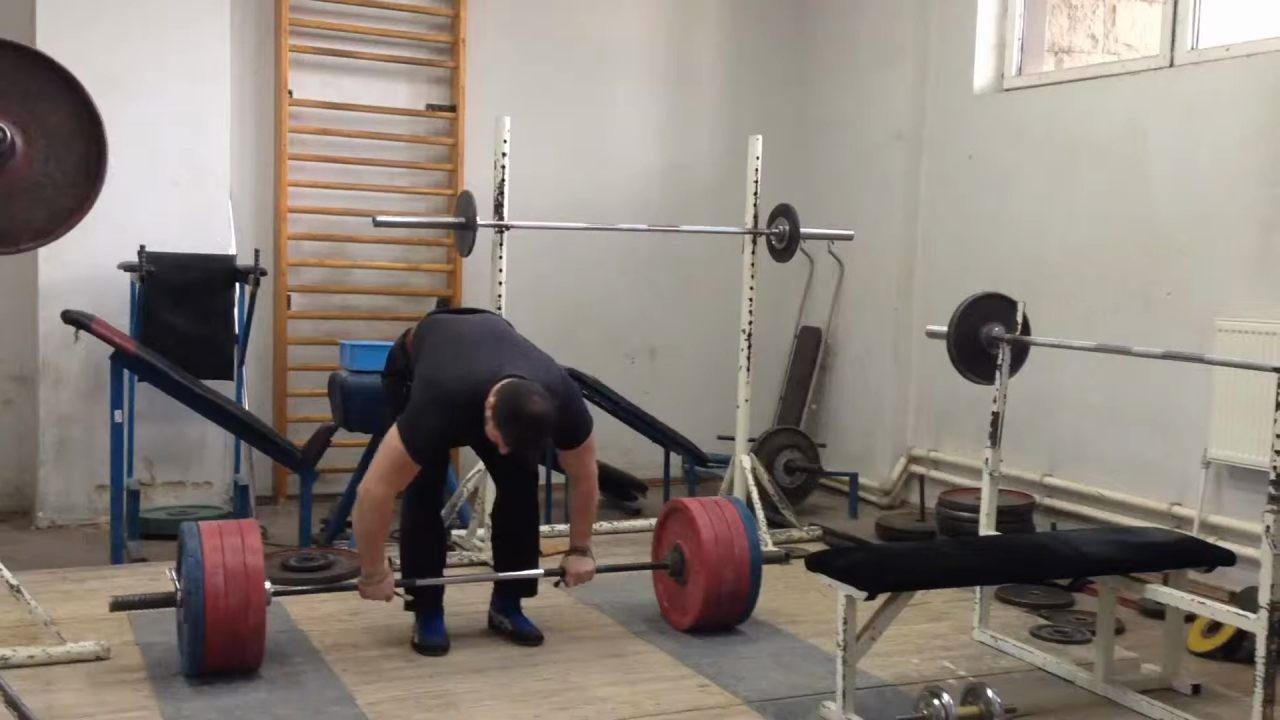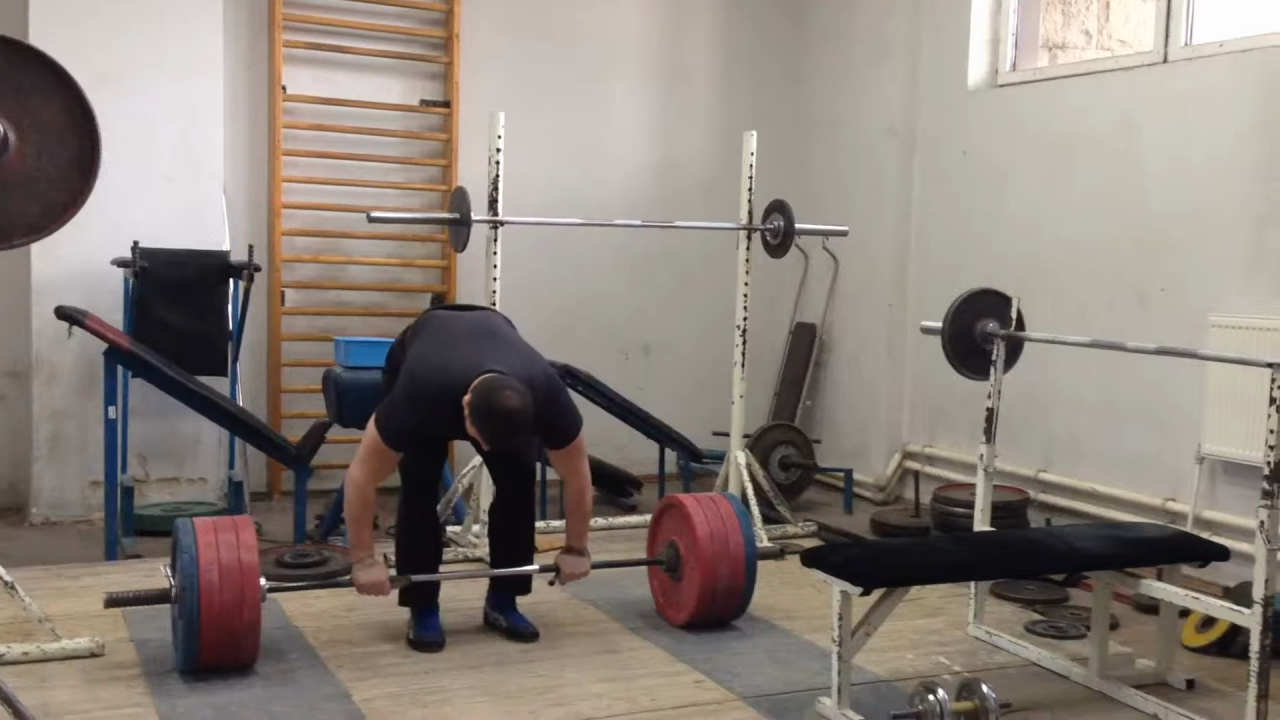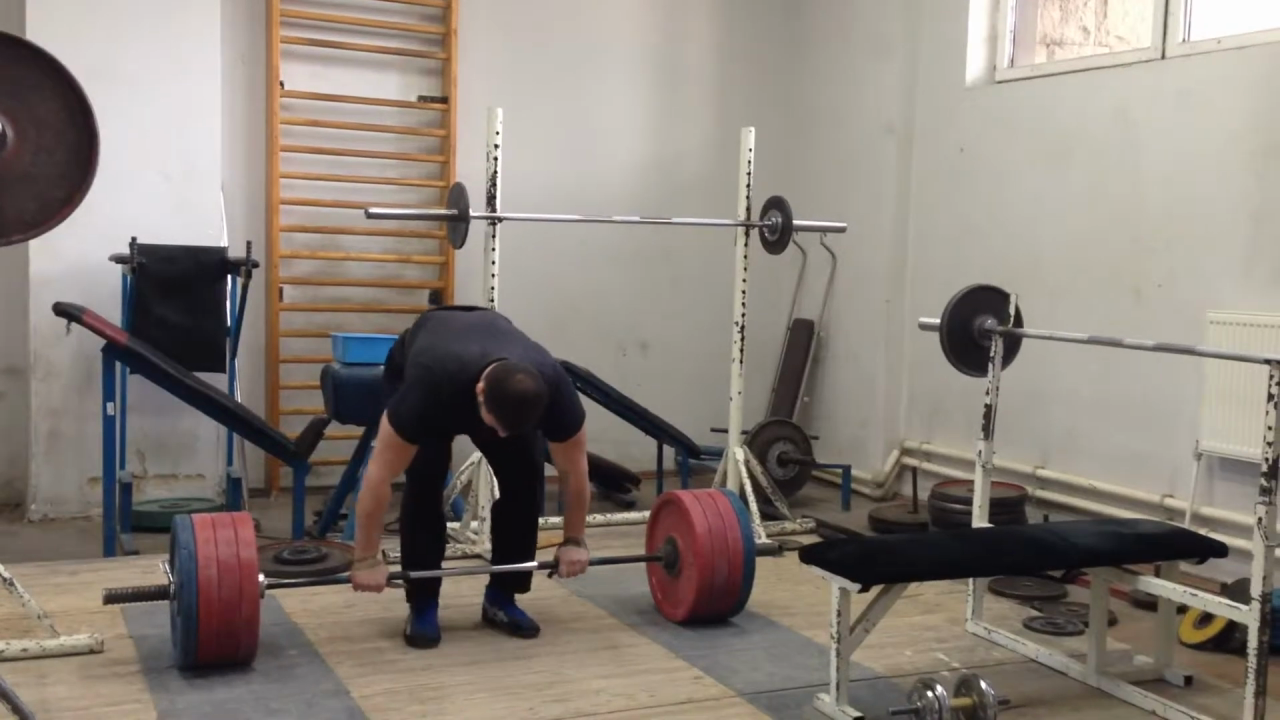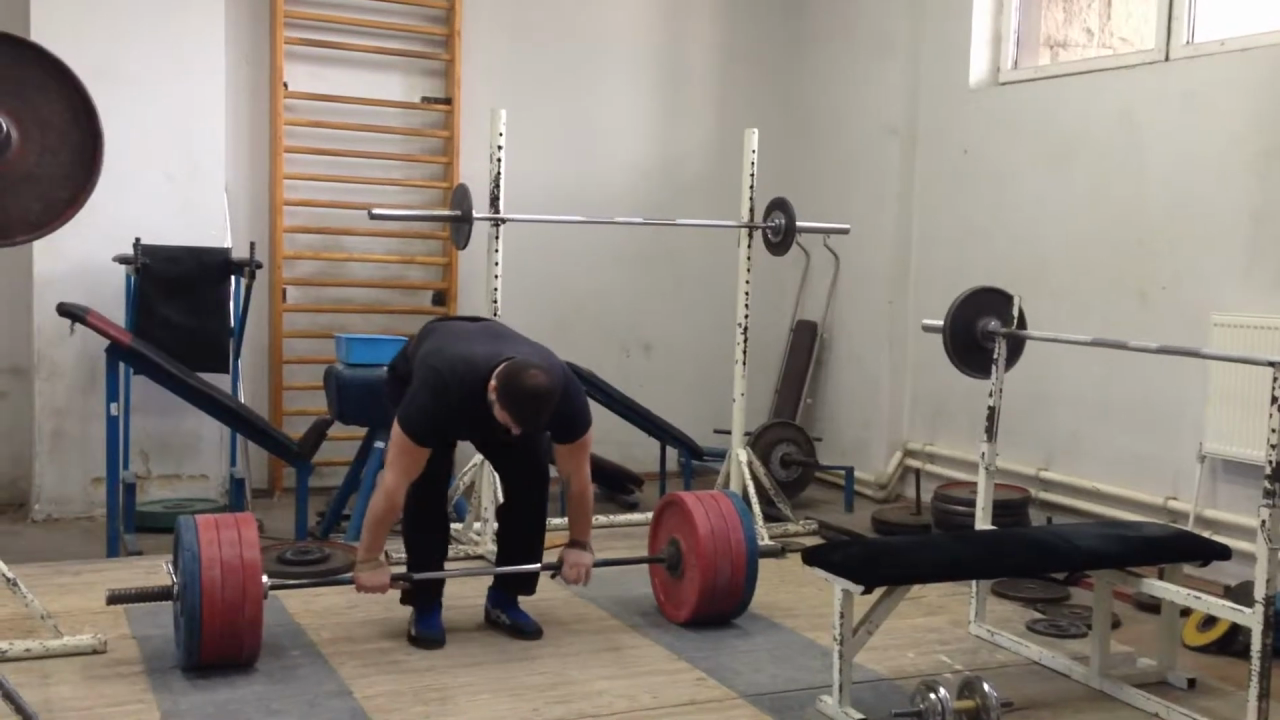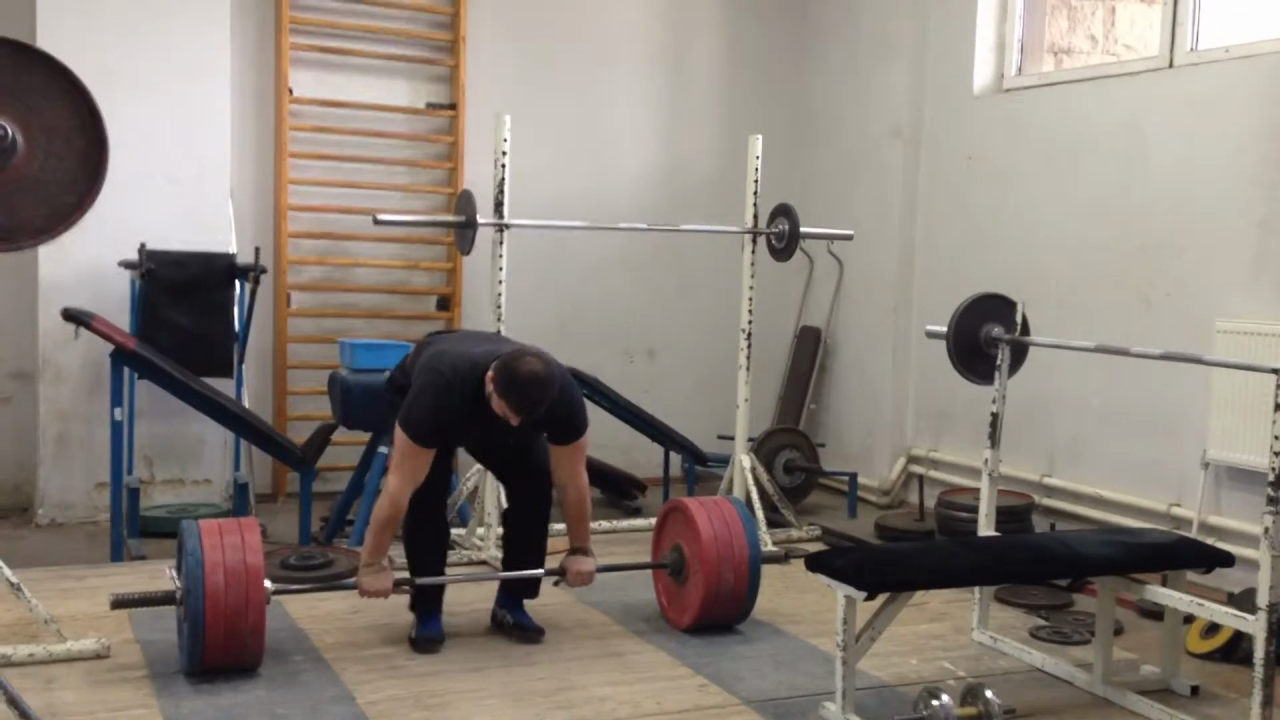
dt=0.3s
person 1, frame 1
left shoulder: (562, 400)
right shoulder: (439, 405)
left elbow: (583, 476)
right elbow: (373, 490)
left wrist: (580, 549)
right wrist: (374, 574)
right hip: (414, 365)
left knee: (521, 482)
right knee: (425, 489)
left ankle: (506, 605)
right ankle: (427, 612)
person 1, frame 2
left shoulder: (547, 397)
right shoulder: (419, 396)
left elbow: (576, 475)
right elbow: (361, 477)
left wrist: (576, 549)
right wrist: (364, 561)
left knee: (519, 479)
right knee: (420, 484)
left ankle: (502, 601)
right ankle: (423, 609)
person 1, frame 3
left shoulder: (554, 389)
right shoulder: (428, 385)
left elbow: (573, 470)
right elbow: (379, 474)
left wrist: (574, 540)
right wrist: (366, 559)
right hip: (415, 361)
left knee: (525, 476)
right knee: (426, 480)
left ankle: (501, 597)
right ankle: (422, 605)
person 1, frame 4
left shoulder: (564, 392)
right shoulder: (437, 387)
left elbow: (576, 475)
right elbow: (396, 480)
left wrist: (580, 544)
right wrist: (370, 560)
right hip: (415, 376)
left knee: (531, 480)
right knee: (429, 484)
left ankle: (503, 600)
right ankle: (425, 606)
person 1, frame 5
left shoulder: (561, 393)
right shoulder: (438, 385)
left elbow: (571, 480)
right elbow: (401, 484)
left wrist: (581, 550)
right wrist: (373, 565)
left knee: (534, 484)
right knee: (427, 492)
left ankle: (511, 602)
right ankle: (427, 611)
